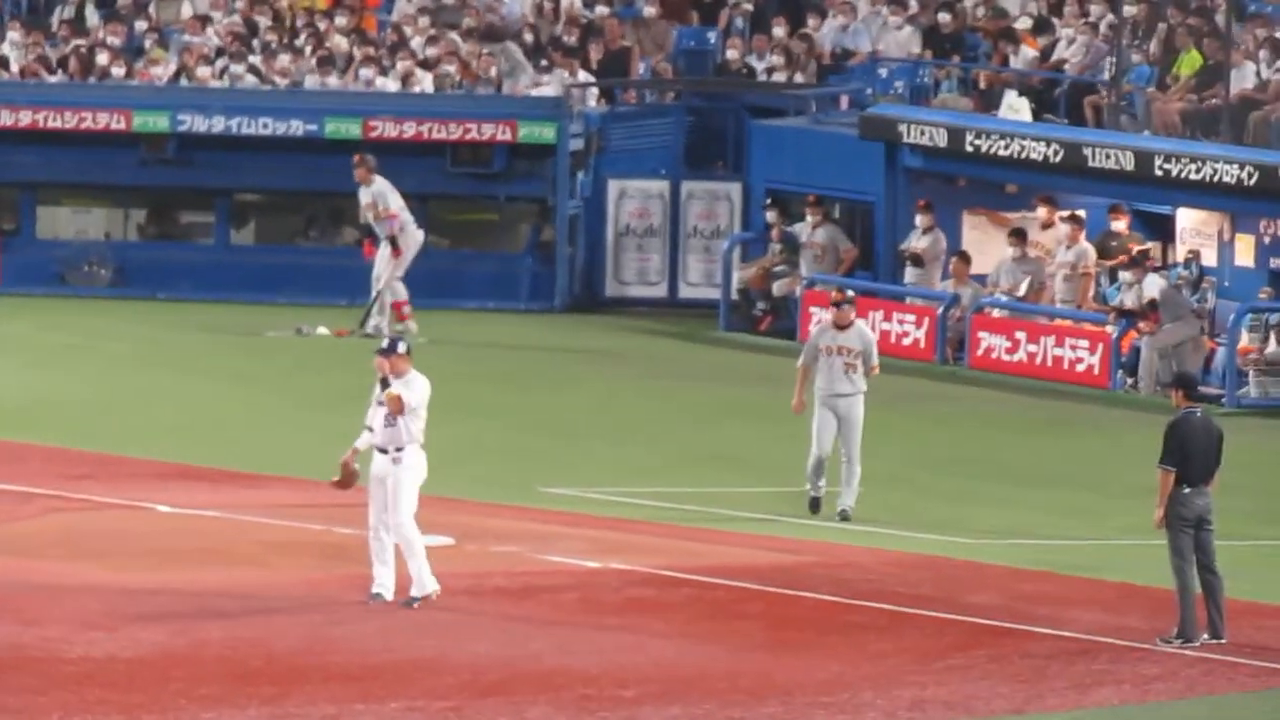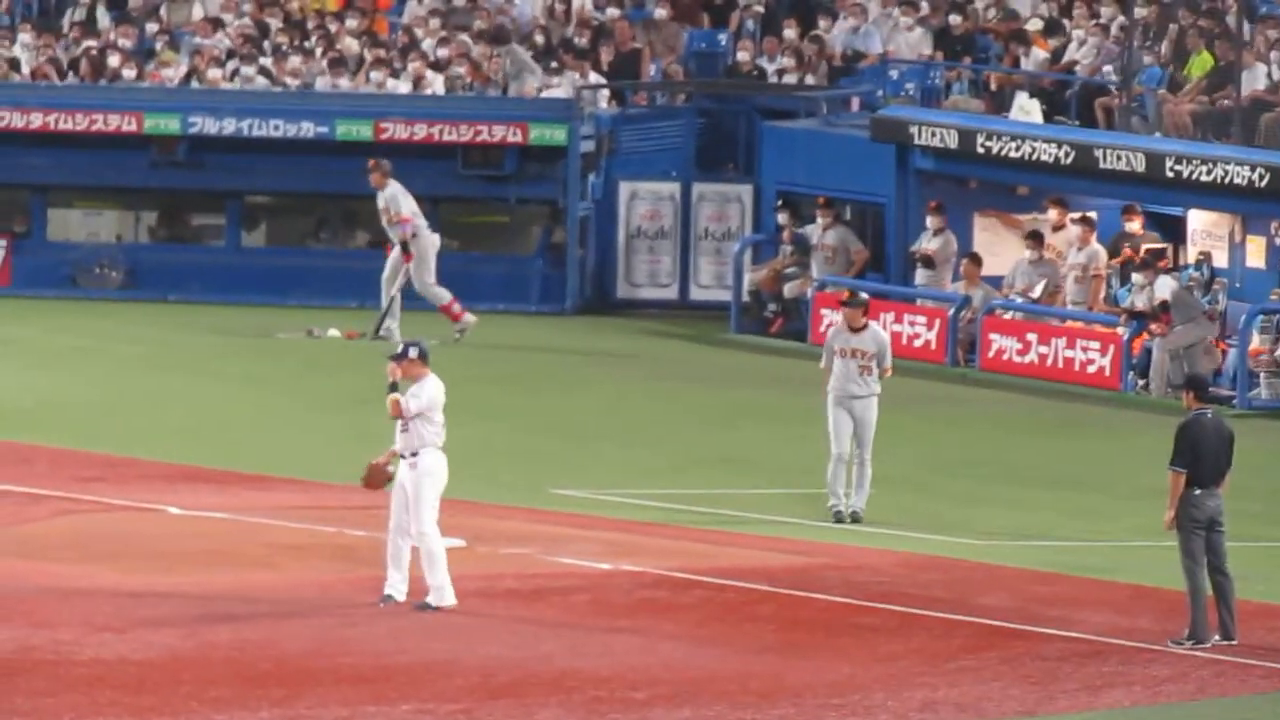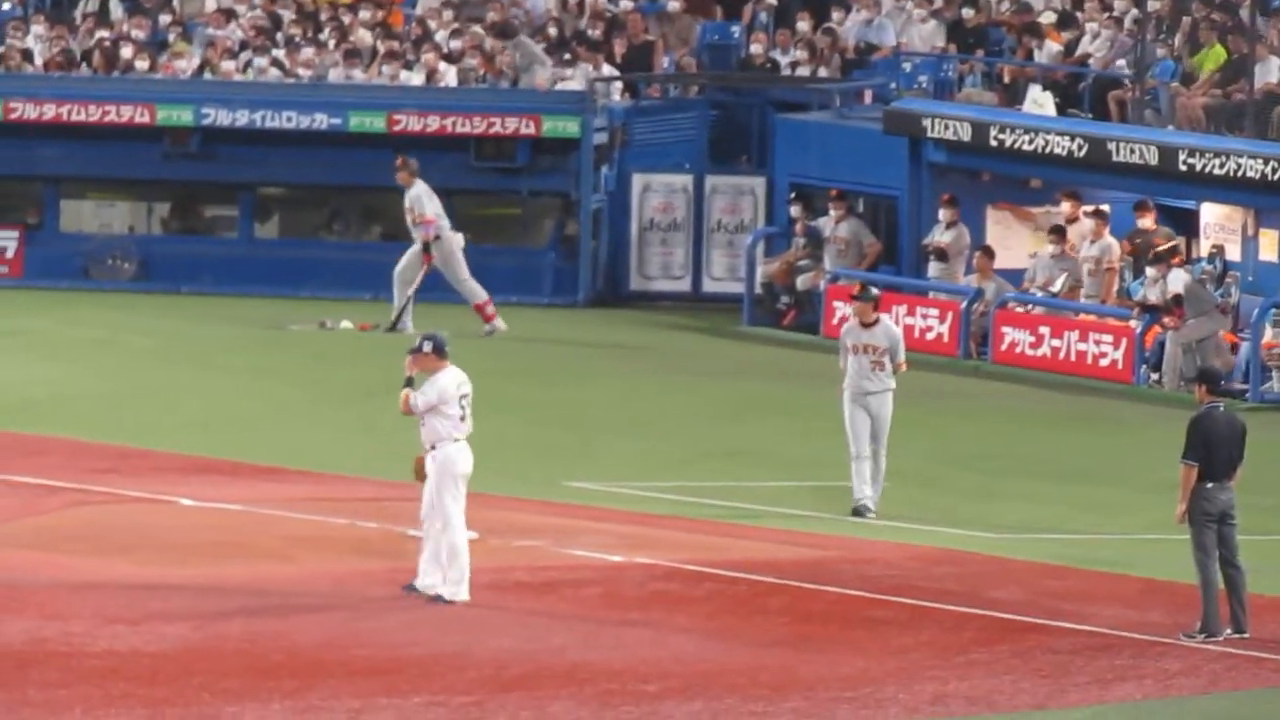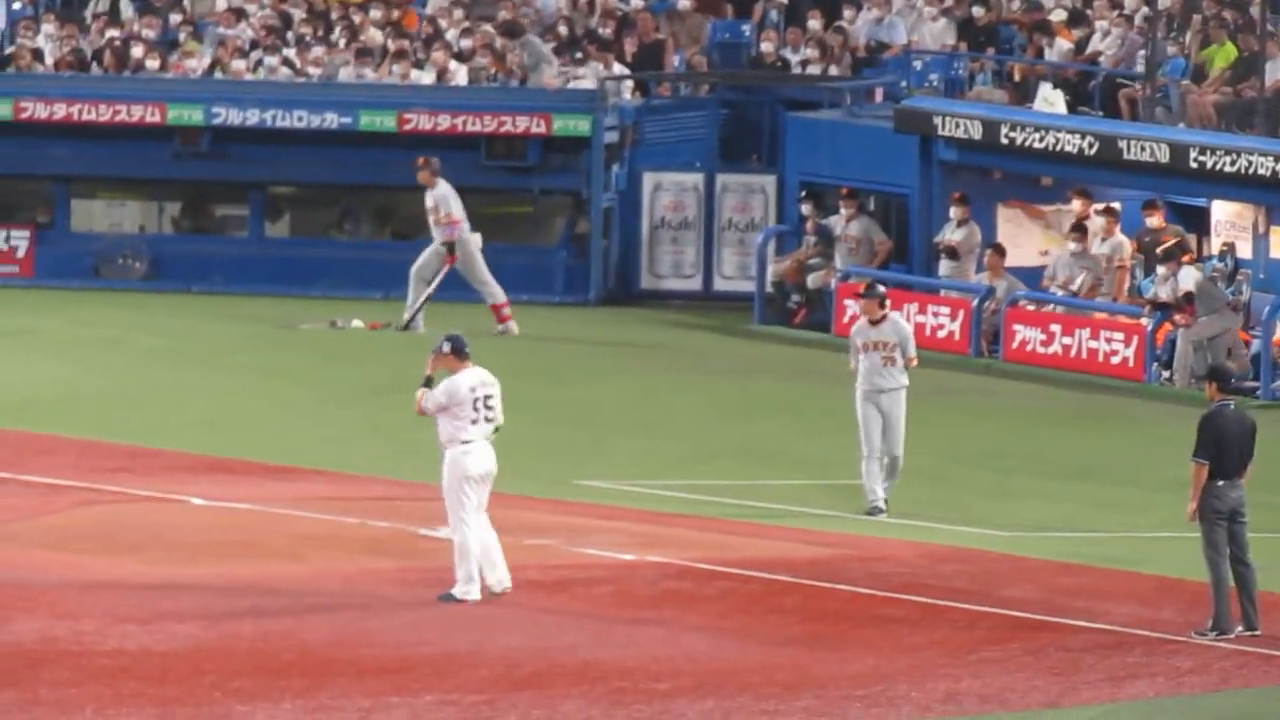
dt=0.2s
person 1, frame 1
left shoulder: (1177, 425)
right shoulder: (1214, 427)
left elbow: (1168, 470)
right elbow: (1215, 469)
left wrist: (1160, 506)
left hip: (1181, 499)
right hip: (1204, 500)
left knee: (1184, 568)
right knee: (1208, 565)
left ankle: (1187, 633)
right ankle: (1216, 630)
person 1, frame 2
left shoulder: (1188, 427)
right shoulder: (1224, 428)
left elbow: (1179, 472)
right elbow: (1226, 470)
left wrist: (1171, 508)
left hip: (1192, 501)
right hip: (1215, 501)
left knee: (1195, 569)
right knee: (1219, 567)
left ankle: (1199, 634)
right ankle: (1227, 632)
person 1, frame 3
left shoulder: (1200, 420)
right shoulder: (1236, 421)
left elbow: (1191, 465)
right elbow: (1237, 464)
left wrist: (1182, 502)
left hip: (1204, 494)
right hip: (1227, 495)
left knee: (1207, 562)
right knee: (1231, 560)
left ankle: (1211, 627)
right ankle: (1239, 624)
person 1, frame 4
left shoulder: (1211, 418)
right shoulder: (1246, 419)
left elbow: (1202, 464)
right elbow: (1248, 461)
left wrist: (1193, 500)
left hip: (1215, 493)
right hip: (1238, 493)
left knee: (1217, 560)
right knee: (1242, 558)
left ankle: (1222, 625)
right ankle: (1250, 622)
person 2, frame 1
left shoulder: (418, 383)
right shoulder: (387, 382)
left elbow: (394, 406)
left wrist: (383, 377)
right wrist: (354, 450)
left hip: (406, 460)
right hip: (380, 460)
left knee: (400, 521)
right knee: (378, 525)
left ankle: (424, 585)
right ankle: (382, 587)
person 2, frame 2
left shoulder: (429, 388)
right shoulder: (419, 386)
left elbow: (396, 412)
left wrist: (393, 383)
right wrist: (391, 453)
left hip: (426, 464)
right hip: (409, 464)
left knee: (424, 529)
right knee: (398, 530)
left ankle: (442, 595)
right ankle: (396, 589)
person 2, frame 3
left shoulder: (440, 383)
right shoulder: (458, 377)
left elbow: (408, 408)
left wrist: (409, 376)
left hip: (448, 456)
right hip: (454, 452)
left knee: (450, 522)
right knee: (432, 519)
left ankle: (455, 589)
right ankle: (428, 579)
person 2, frame 4
left shoulder: (453, 384)
right shoulder: (489, 379)
left elbow: (422, 408)
right elbow: (497, 421)
left wrist: (429, 375)
left hip: (460, 456)
right hip: (485, 452)
left knee: (461, 523)
right knee: (478, 518)
left ankle: (467, 588)
right ankle: (499, 578)
person 3, frame 1
left shoulder: (864, 335)
right shoulder: (819, 332)
left elbow: (872, 369)
right elbow: (806, 365)
left wrist: (854, 376)
right wrist: (798, 395)
left hip: (852, 399)
right hip: (824, 399)
left knee: (851, 455)
right knee: (820, 451)
left ankle: (845, 505)
right ankle: (815, 490)
person 3, frame 2
left shoulder: (879, 336)
right shoulder: (834, 334)
left elbow: (886, 371)
left wrist: (866, 378)
right wrist: (839, 382)
left hip: (866, 401)
right hip: (839, 400)
left knee: (862, 457)
right knee: (840, 454)
left ankle: (856, 507)
right ankle: (837, 506)
person 3, frame 3
left shoulder: (891, 331)
right shoulder: (847, 330)
left elbow: (900, 366)
left wrist: (881, 373)
right wrist: (860, 375)
left hip: (881, 396)
right hip: (854, 396)
left knee: (878, 453)
right knee: (859, 452)
left ankle: (870, 500)
right ankle: (863, 502)
person 3, frame 4
left shoulder: (899, 326)
right shoulder: (857, 330)
left elbow: (911, 361)
left wrist: (893, 369)
right wrist: (871, 373)
left hip: (894, 394)
right hip: (866, 395)
left knee: (895, 451)
right knee: (870, 451)
left ankle: (886, 490)
right ankle: (876, 501)
